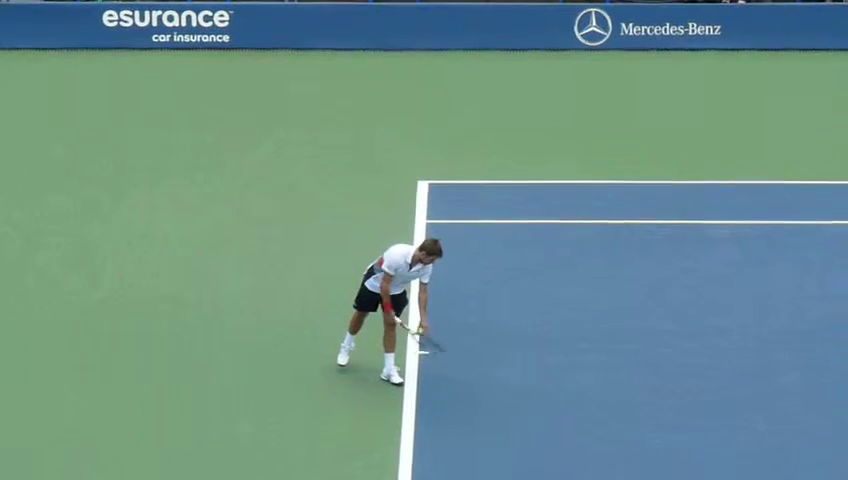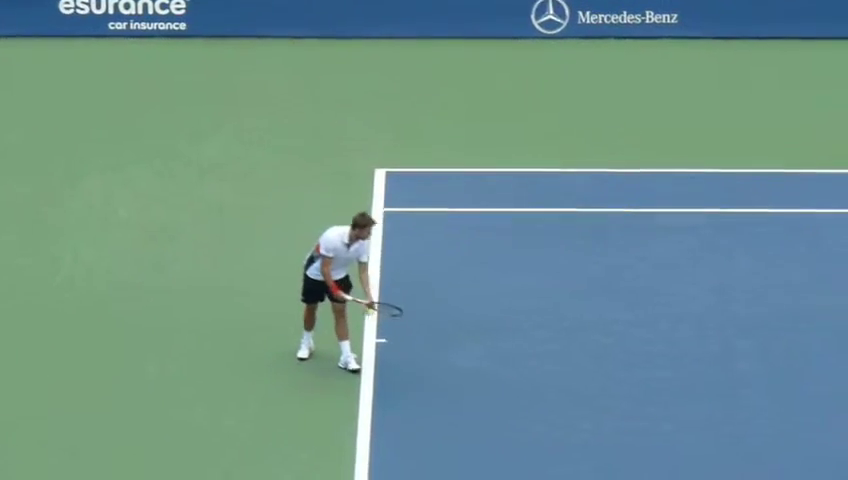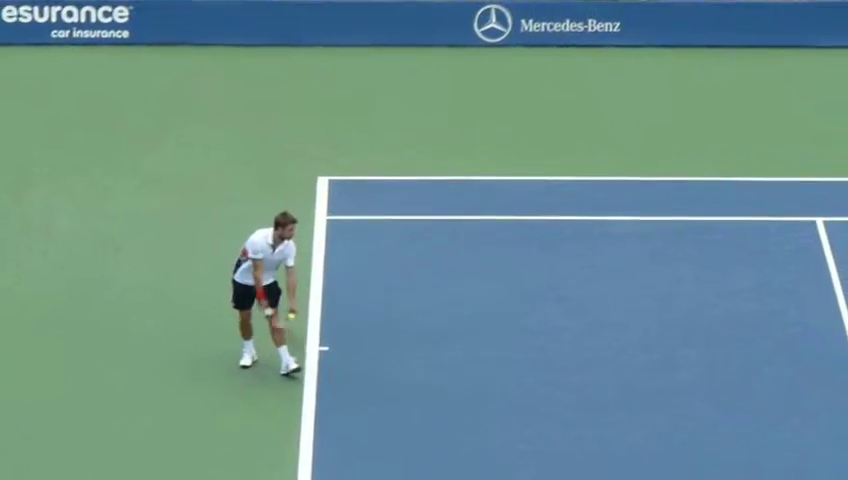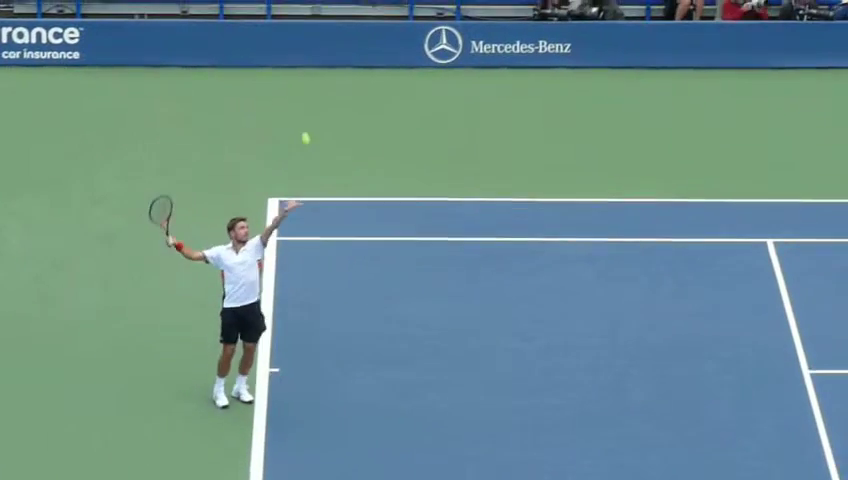
dt=0.7s
person 1, frame 1
left shoulder: (426, 266)
right shoulder: (397, 255)
left elbow: (423, 291)
right elbow: (385, 284)
left wrist: (423, 318)
right wrist: (387, 308)
left hip: (396, 292)
right hip: (373, 285)
left knee: (391, 325)
right knee: (360, 315)
left ankle: (389, 370)
right ankle: (347, 347)
person 1, frame 2
left shoulder: (364, 244)
right shoulder: (332, 237)
left elbow: (363, 271)
right elbow: (324, 269)
left wrist: (368, 295)
right wrist: (334, 290)
left hip: (339, 277)
right hip: (315, 275)
left knee: (340, 313)
right knee: (310, 309)
left ankle: (346, 357)
right ankle: (306, 343)
person 1, frame 3
left shoulder: (289, 246)
right shoulder: (257, 240)
left elbow: (290, 275)
right elbow: (256, 272)
left wrist: (292, 302)
right wrist: (261, 298)
left hip: (268, 282)
right hip: (244, 281)
left knee: (274, 319)
right knee: (245, 317)
left ankle: (286, 361)
right ankle: (249, 352)
person 1, frame 4
left shoulder: (255, 245)
right shoulder: (220, 252)
left elbow: (270, 229)
right elbow: (194, 255)
left wrist: (284, 213)
right wrist: (177, 245)
left hip: (252, 307)
right hip: (231, 308)
left knee: (250, 349)
right knee: (228, 351)
left ankle: (240, 387)
right ankle: (219, 390)
